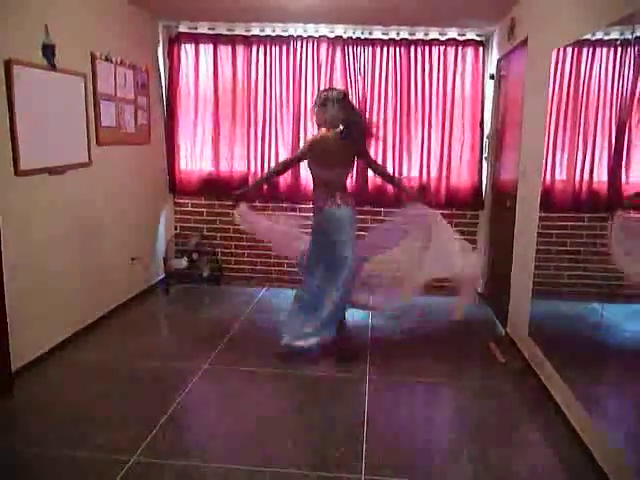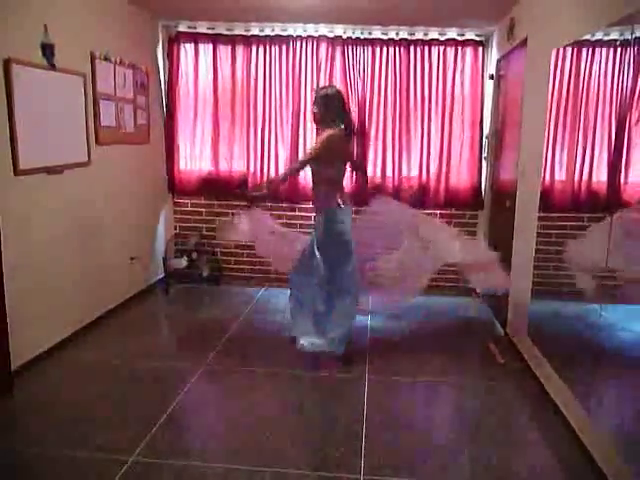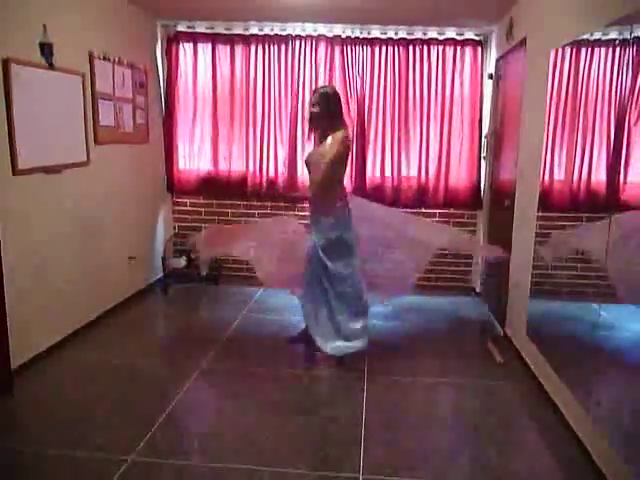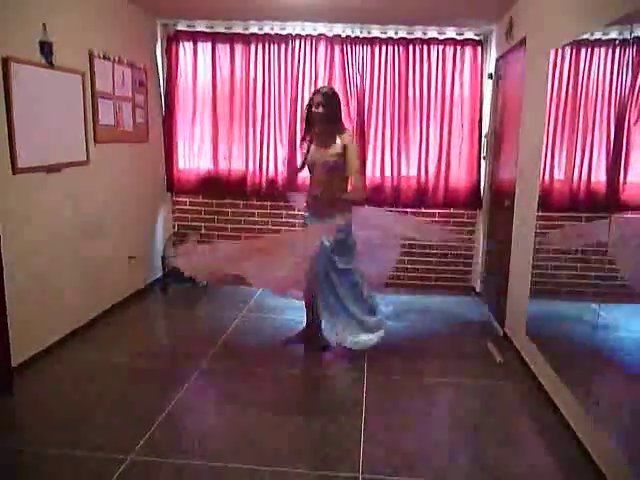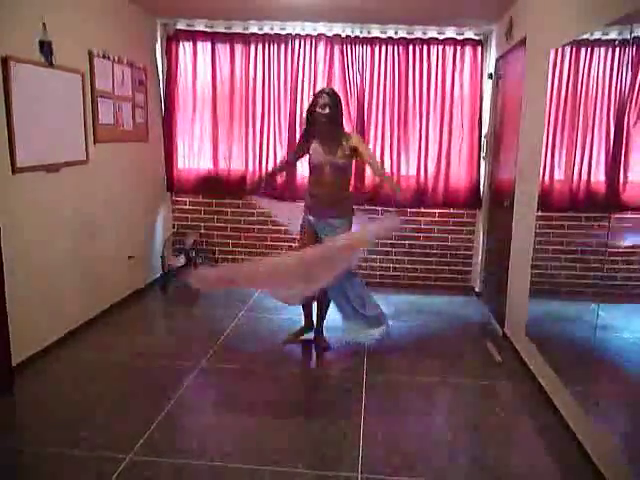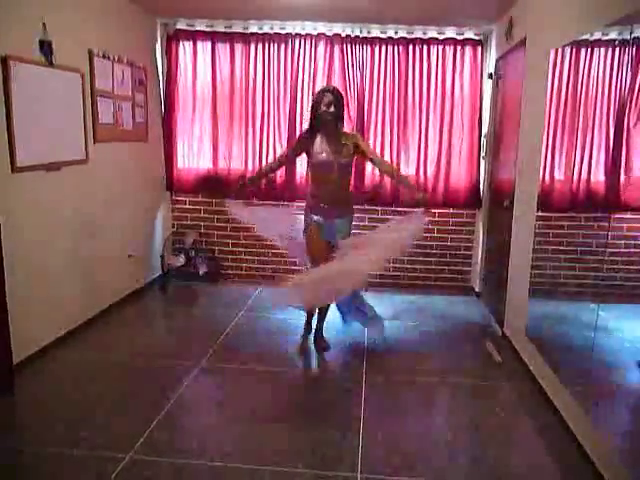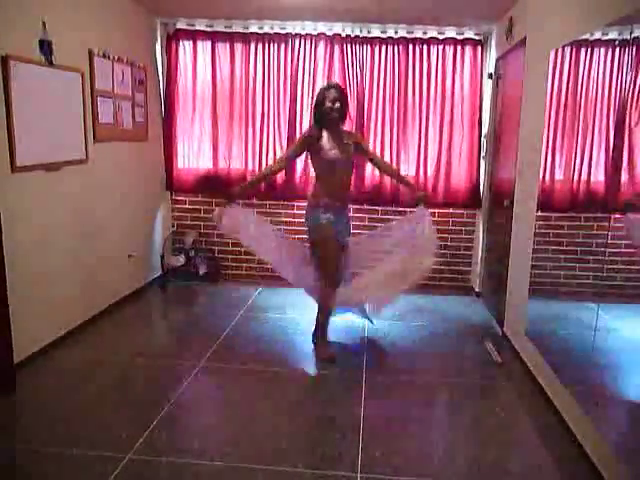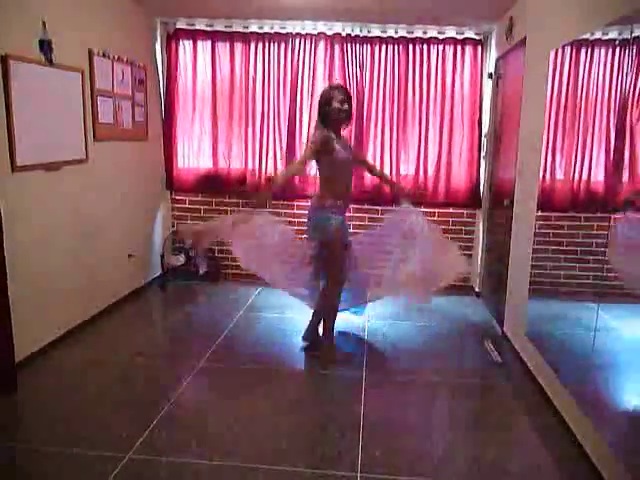
dt=0.1s
person 1, frame 1
left shoulder: (320, 139)
right shoulder: (353, 139)
left elbow: (285, 165)
right elbow: (378, 168)
left wrist: (249, 187)
right wrist: (401, 188)
left hip: (328, 212)
right hip: (343, 209)
left knee: (328, 275)
right knee: (335, 273)
left ankle: (335, 336)
right ankle: (338, 331)
person 1, frame 2
left shoulder: (330, 137)
right shoulder: (340, 137)
left elbow: (299, 164)
right elbow: (357, 167)
left wrist: (267, 188)
right wrist: (368, 187)
left hip: (330, 211)
right hip: (334, 209)
left knee: (331, 276)
right knee: (320, 271)
left ankle: (336, 343)
right ankle: (328, 335)
person 1, frame 3
left shoulder: (340, 137)
right shoulder: (321, 136)
left elbow: (325, 167)
left wrist: (309, 190)
left hip: (333, 213)
right hip: (319, 212)
left knee: (330, 276)
right knee: (313, 275)
left ankle: (319, 335)
right ankle: (313, 331)
person 1, frame 4
left shoulder: (346, 138)
right shoulder: (311, 138)
left elbow: (354, 167)
left wrist: (357, 191)
left hip: (337, 213)
right hip: (313, 212)
left knee: (329, 273)
right knee: (311, 273)
left ankle: (320, 332)
right ankle: (311, 328)
person 1, frame 5
left shoulder: (349, 140)
right shoulder: (307, 139)
left elbow: (373, 165)
right elbow: (287, 162)
left wrist: (393, 188)
right wrist: (263, 180)
left hip: (339, 215)
right hip: (312, 213)
left ankle: (318, 329)
right ankle: (306, 324)
person 1, frame 6
left shoulder: (352, 140)
right shoulder: (309, 138)
left elbow: (381, 163)
right elbow: (280, 162)
left wrist: (412, 188)
right wrist: (248, 181)
left hip: (342, 215)
right hip: (315, 213)
left ankle: (319, 330)
right ankle: (310, 323)
person 1, frame 7
left shoulder: (350, 138)
right shoulder: (314, 135)
left elbow: (380, 163)
right elbow: (282, 162)
left wrist: (412, 187)
right wrist: (246, 186)
left hip: (340, 212)
right hip: (321, 210)
left knee: (333, 276)
right knee: (330, 277)
left ankle: (320, 330)
right ankle: (321, 339)
person 1, frame 8
left shoulder: (342, 140)
right shoulder: (321, 136)
left elbow: (366, 165)
right elbow: (297, 165)
left wrist: (395, 186)
right wrist: (269, 191)
left hip: (337, 211)
right hip: (326, 211)
left knee: (334, 276)
right knee: (336, 278)
left ankle: (314, 328)
right ankle: (326, 341)
